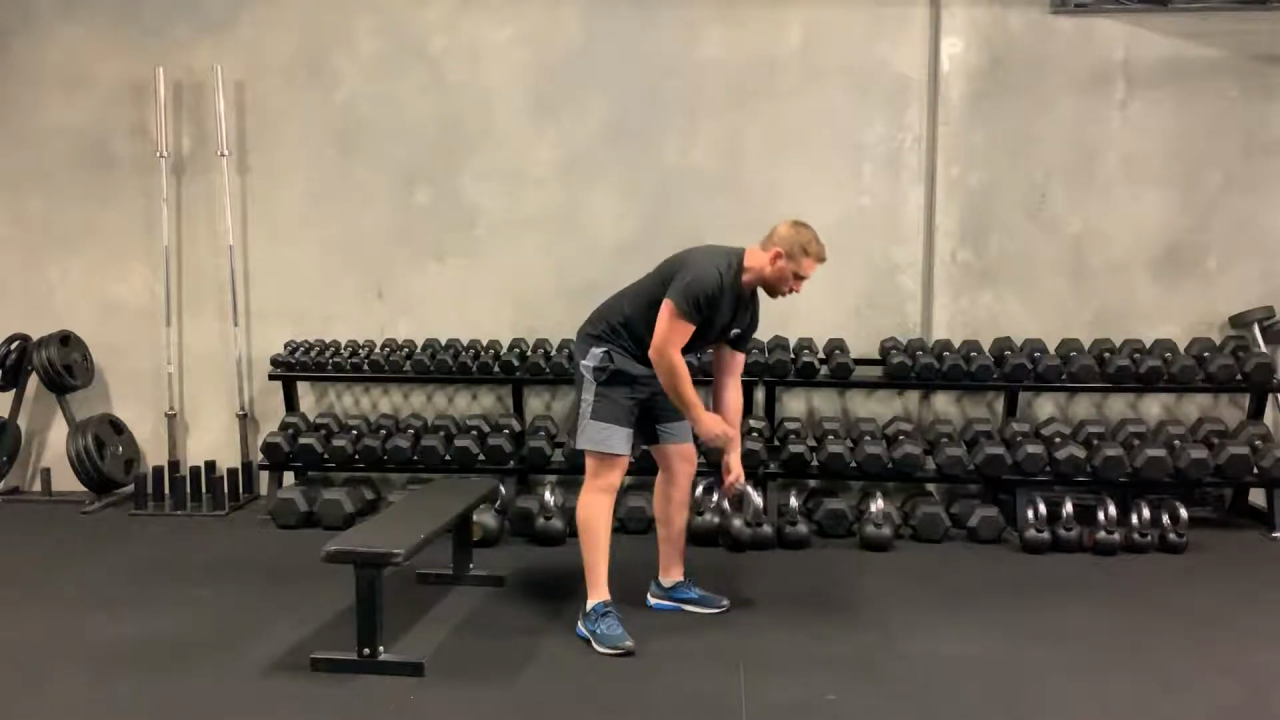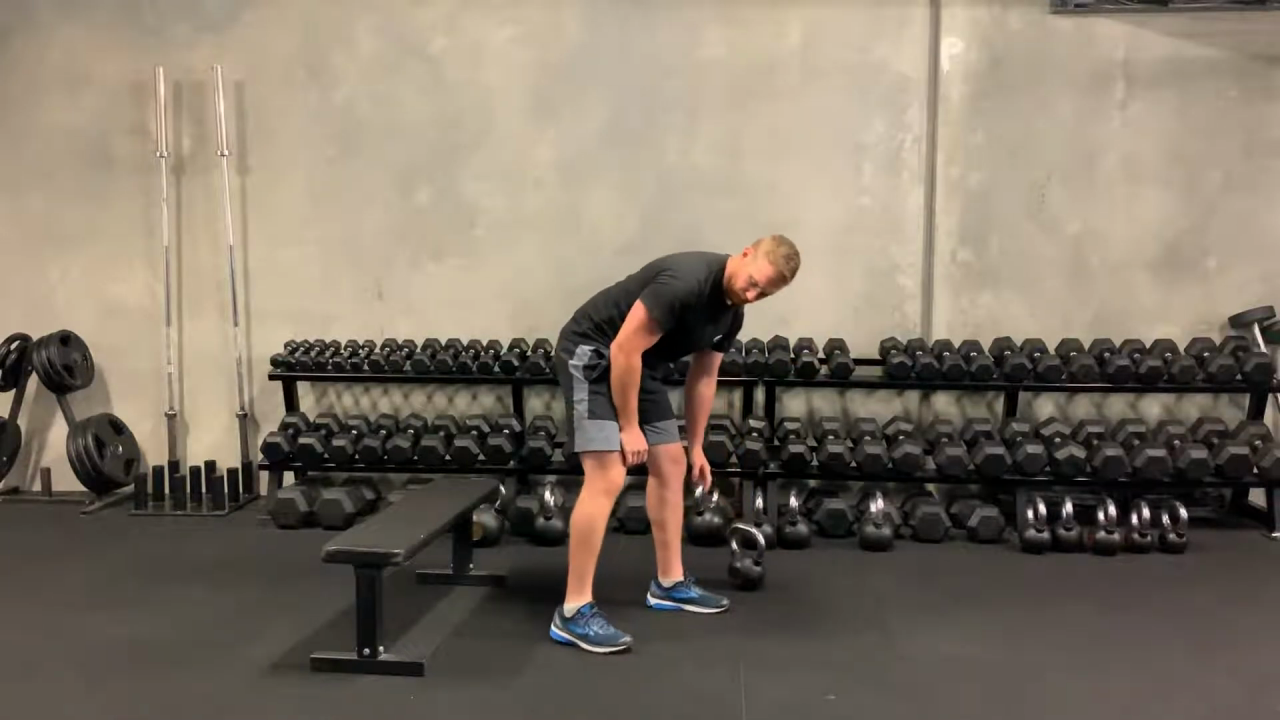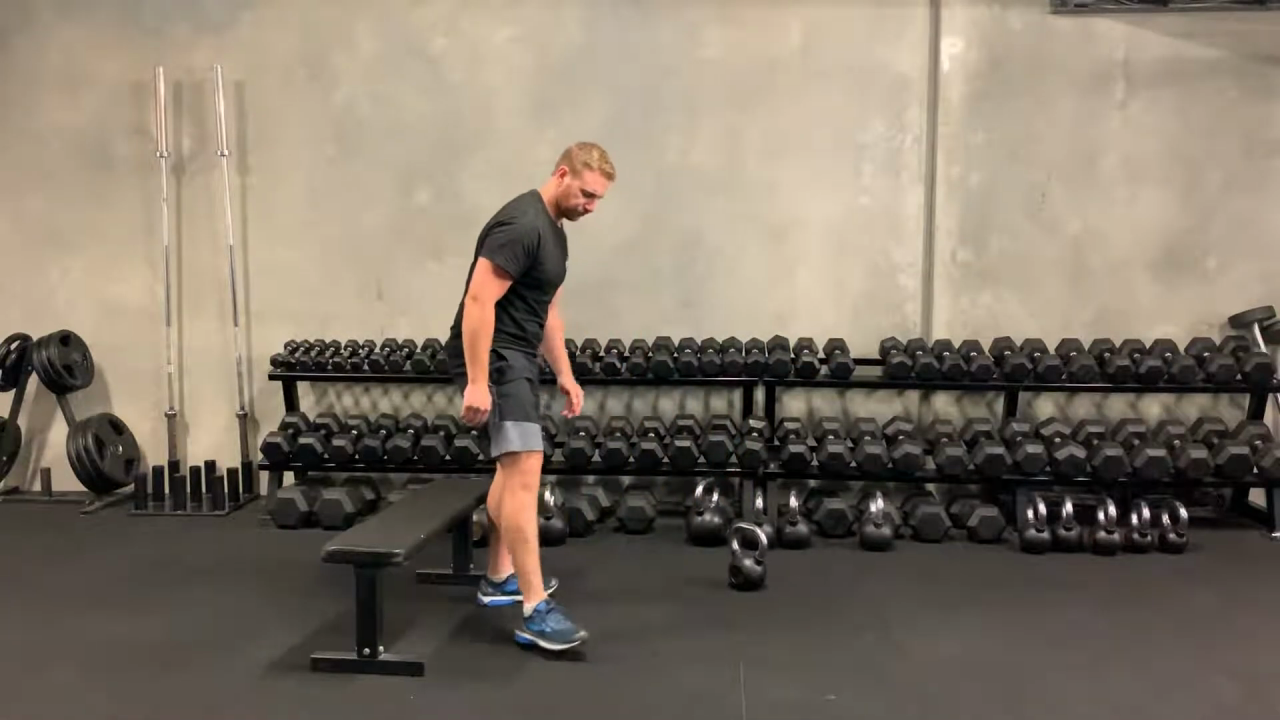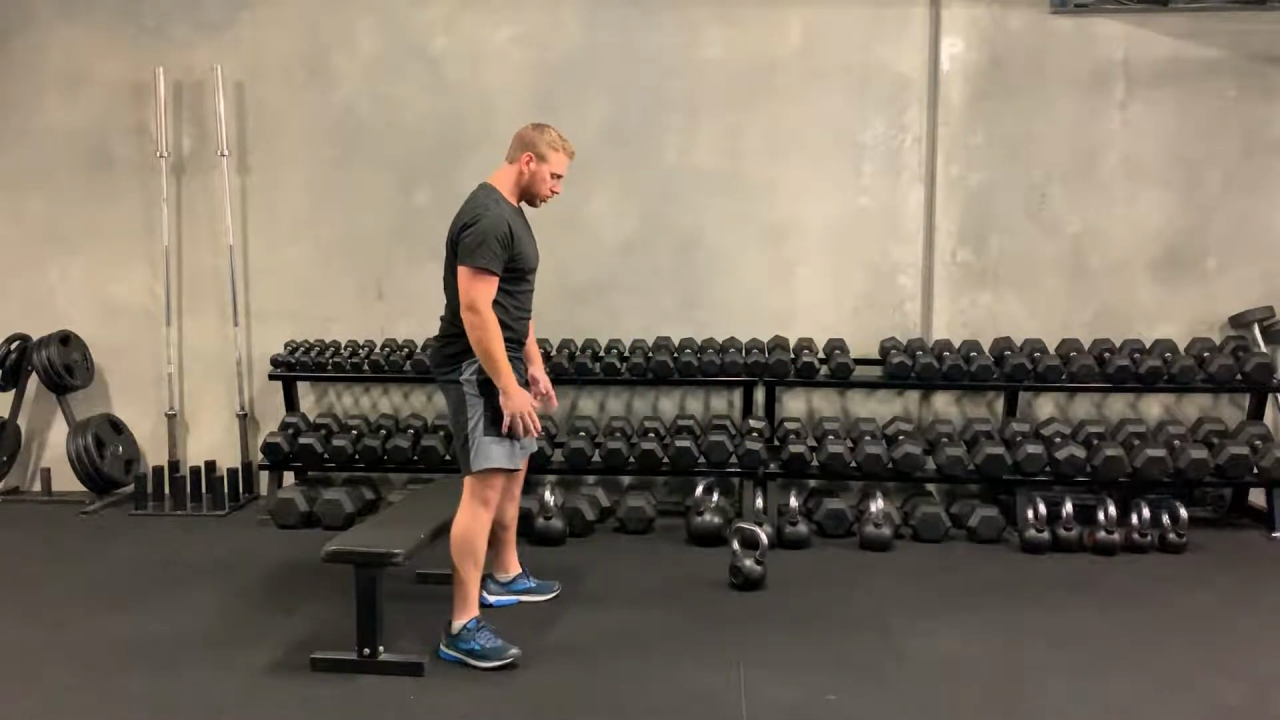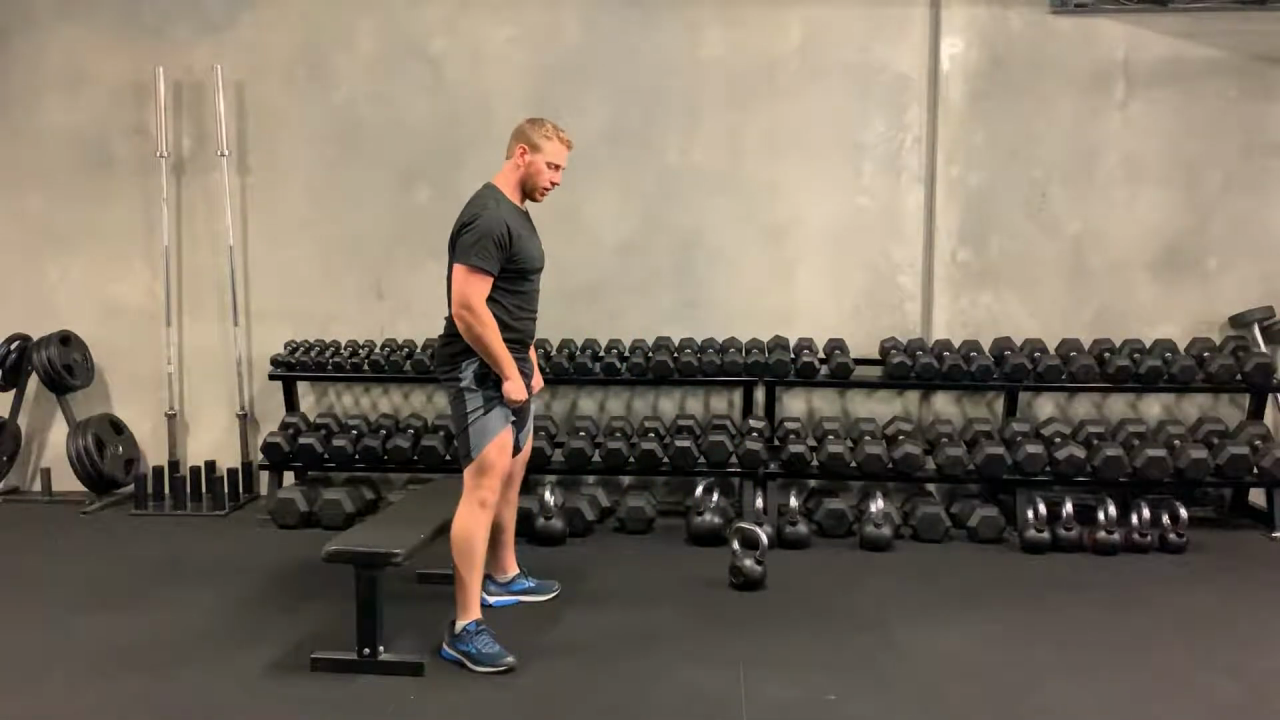
dt=1s
person 1, frame 1
left shoulder: (747, 303)
right shoulder: (706, 274)
left elbow: (729, 379)
right elbow: (663, 350)
left wrist: (733, 451)
right wrist: (698, 416)
left hip: (651, 366)
right hip: (610, 357)
left knee: (681, 463)
right knee: (605, 478)
left ankle: (669, 583)
right ankle: (596, 607)
person 1, frame 2
left shoulder: (731, 312)
right shoulder: (684, 281)
left elbow: (703, 376)
right elbow: (624, 348)
left wrist: (695, 446)
right wrist: (629, 428)
left hip: (638, 367)
right hip: (593, 354)
left knee: (671, 466)
right knee: (607, 479)
left ankle: (669, 582)
right ankle: (574, 609)
person 1, frame 3
left shoulder: (555, 231)
right shoulder: (521, 225)
left elbow: (547, 310)
right elbow: (479, 301)
left wrist: (566, 376)
right wrist: (477, 381)
left hip: (516, 356)
right hip: (494, 358)
left knee: (513, 466)
right knee: (525, 471)
left ankle: (500, 576)
right ankle: (535, 608)
person 1, frame 4
left shoulder: (509, 213)
right shoulder: (487, 219)
right elbow: (476, 311)
left wrist: (534, 366)
right wrist: (508, 388)
left hip: (502, 364)
right hip: (477, 369)
left knee: (512, 472)
right knee: (485, 486)
left ankle: (505, 575)
right ankle: (462, 627)
person 1, frame 5
left shoulder: (517, 214)
right shoulder: (488, 218)
right elbow: (467, 307)
left wrist: (529, 366)
right wrist: (508, 373)
left hip: (508, 365)
right hip: (480, 369)
left knee: (511, 477)
right knee: (484, 487)
left ankle: (504, 576)
right ankle: (465, 627)
